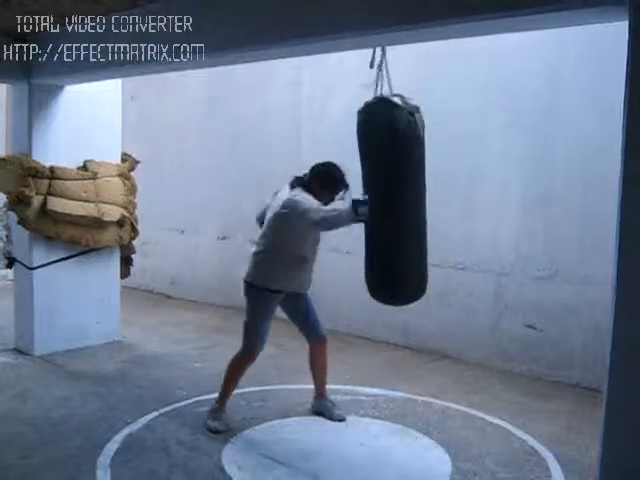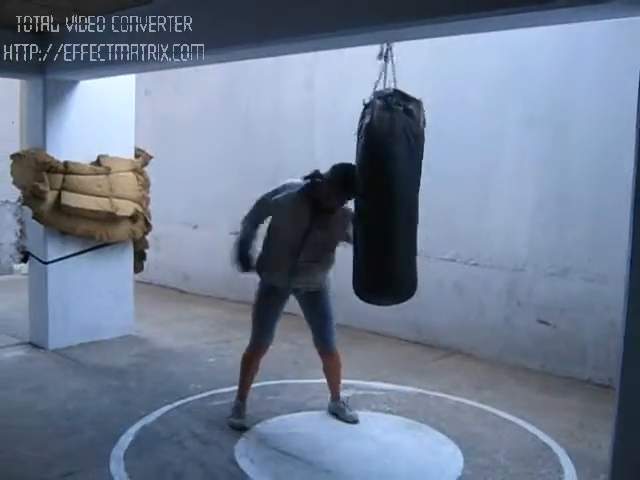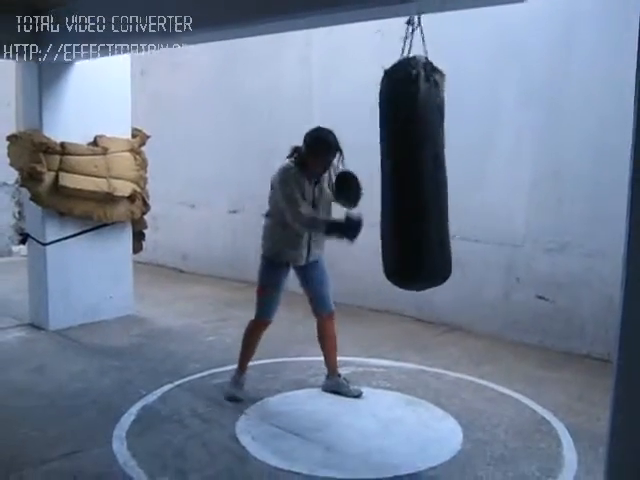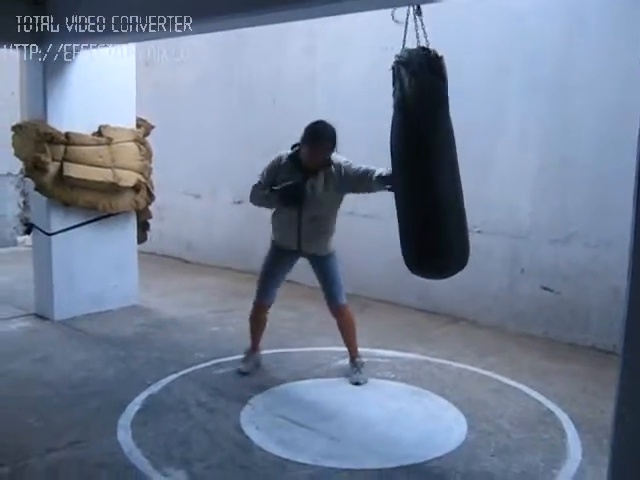
dt=0.7s
person 1, frame 1
left shoulder: (286, 196)
right shoulder: (297, 201)
left elbow: (262, 218)
right elbow: (322, 219)
right wrist: (357, 210)
left hip: (293, 286)
right hip: (264, 285)
left knee: (319, 340)
right knee: (250, 352)
left ankle: (321, 399)
right ankle: (218, 407)
person 1, frame 2
left shoulder: (342, 216)
right shoulder: (291, 193)
right elbow: (255, 215)
right wrist: (243, 245)
left hip: (313, 286)
right hip: (274, 278)
left knee: (328, 350)
right knee: (259, 345)
left ankle: (336, 401)
right ankle: (240, 403)
person 1, frame 3
left shoulder: (325, 175)
right shoulder: (286, 173)
left elbow: (338, 204)
right elbow: (298, 218)
left wrist: (347, 194)
right wrist: (335, 227)
left hip: (311, 255)
right hip: (278, 254)
left knee: (326, 314)
right knee: (263, 319)
left ankle: (333, 377)
right ankle: (239, 375)
person 1, frame 4
left shoulder: (339, 170)
right shoulder: (282, 163)
left elbow: (369, 176)
right elbow: (256, 195)
left wrist: (387, 178)
right wrist: (278, 197)
left hip: (320, 247)
right hip: (284, 243)
left knee: (338, 305)
right knee: (261, 302)
left ankle: (355, 360)
right ankle: (253, 352)
